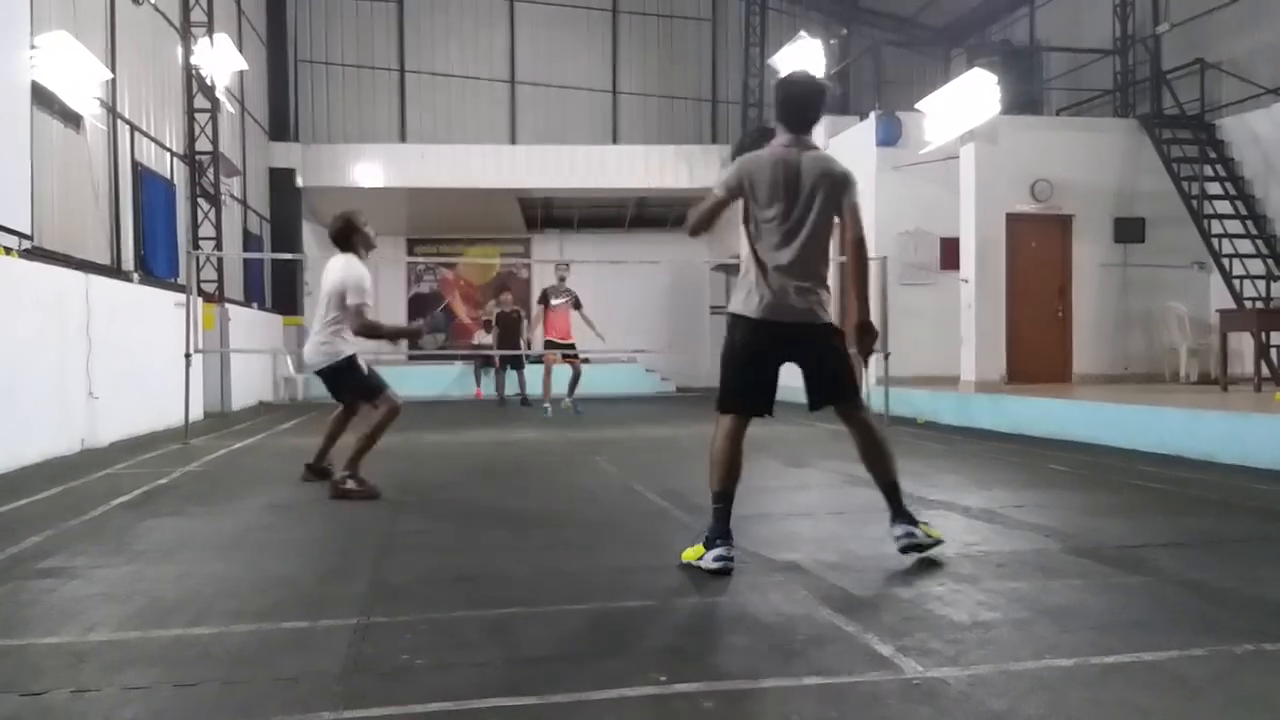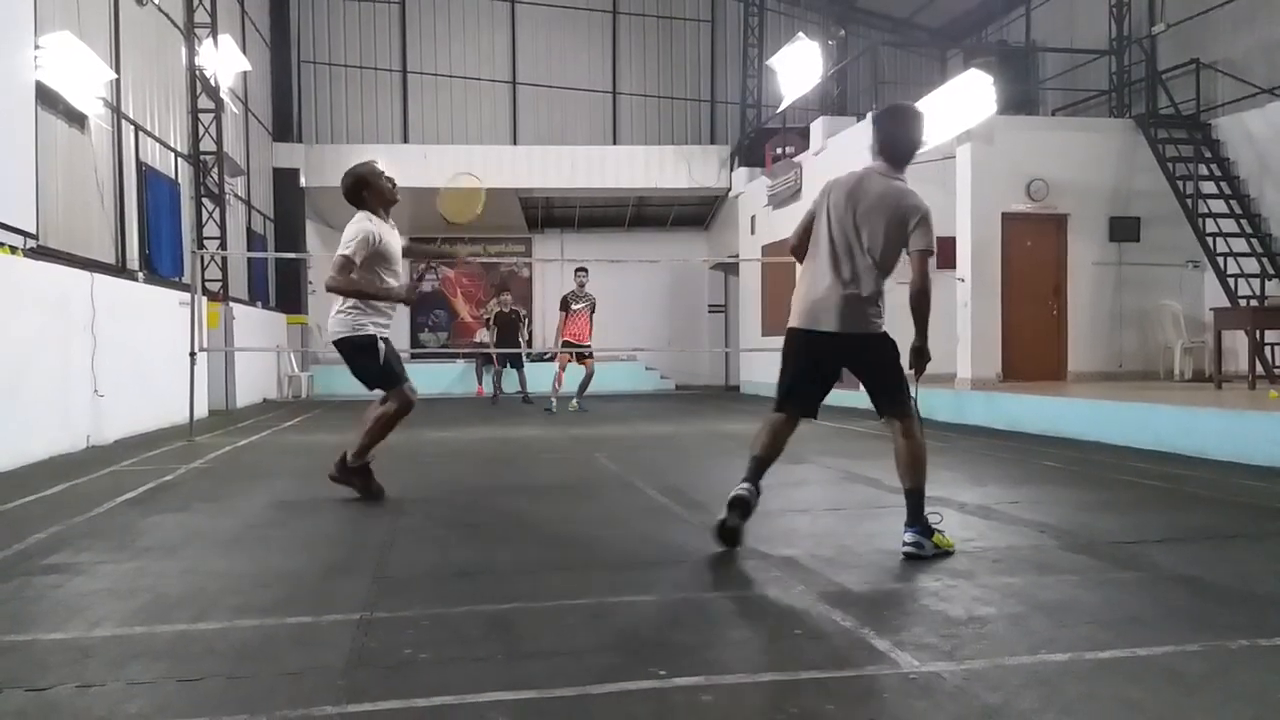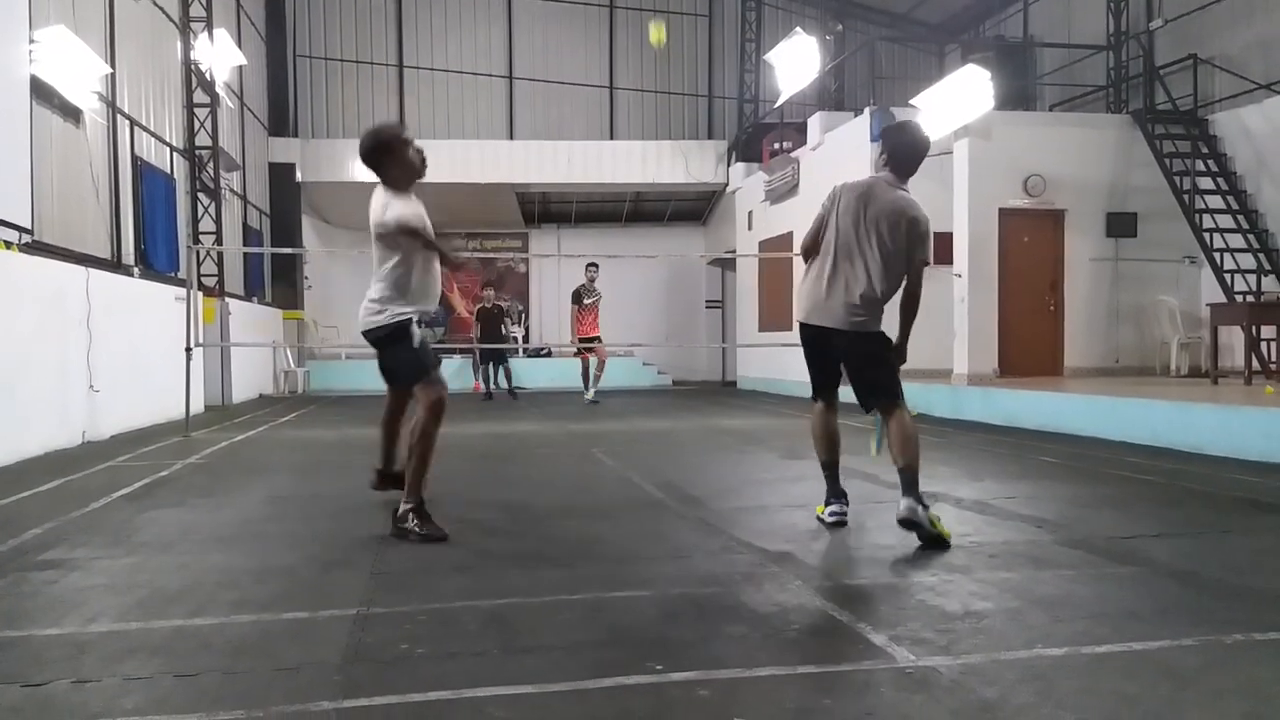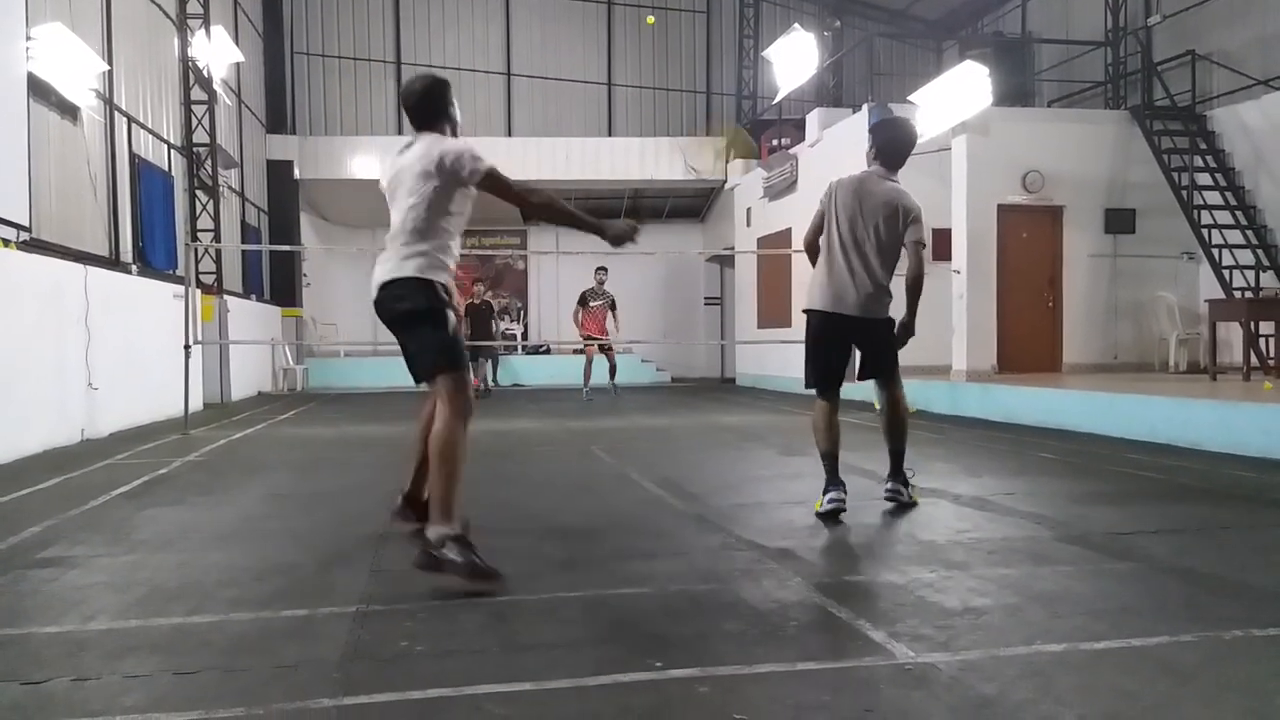
dt=0.3s
person 1, frame 1
left shoulder: (751, 165)
right shoulder: (837, 172)
left elbow: (695, 225)
right elbow: (856, 241)
left wrist: (733, 182)
right wrist: (863, 315)
left hip: (757, 314)
right hip: (813, 315)
left knee: (731, 420)
right knee: (855, 414)
left ankle: (718, 540)
right ankle: (903, 520)
person 1, frame 2
left shoulder: (835, 187)
right shoulder: (913, 206)
left elbow: (797, 248)
right elbow: (920, 281)
right wrist: (921, 340)
left hip: (807, 320)
right hip: (862, 329)
left knee: (785, 414)
right knee: (904, 420)
left ankle: (748, 488)
right ankle: (917, 528)
person 1, frame 3
left shoulder: (844, 192)
right shoulder: (915, 216)
left elbow: (807, 249)
right elbow: (913, 290)
right wrist: (902, 340)
left hip: (813, 315)
right hip: (860, 322)
left knee: (824, 403)
right knee: (894, 409)
left ankle: (835, 498)
right ankle: (912, 500)
person 1, frame 4
left shoulder: (838, 188)
right shoulder: (907, 204)
left elbow: (810, 244)
right elbow: (915, 268)
right wrist: (910, 318)
left hip: (826, 306)
right hip: (874, 310)
left knee: (825, 398)
right knee: (891, 389)
left ankle: (832, 488)
right ankle: (896, 478)
person 2, frame 1
left shoulder: (336, 264)
right shoulder: (357, 273)
right elbow: (361, 326)
left wrist: (390, 332)
right wrist: (404, 332)
left hip: (318, 352)
right hip: (335, 353)
left knee: (351, 405)
right knee: (389, 404)
left ankle: (318, 466)
right ankle: (346, 474)
person 2, frame 2
left shoulder: (383, 225)
right shoulder: (364, 229)
left elbow: (401, 249)
right elbow: (336, 280)
left wrist: (440, 253)
right wrist: (391, 292)
left hip: (369, 328)
right hip: (357, 329)
left knee: (392, 401)
right knee: (403, 398)
left ankle: (351, 464)
right ankle: (356, 462)
person 2, frame 3
left shoulder: (402, 197)
right shoulder: (391, 206)
right elbow: (409, 231)
left hip: (402, 315)
right hip: (393, 317)
left knee: (400, 394)
right knee: (432, 397)
left ankle: (389, 470)
right ankle: (410, 508)
person 2, frame 4
left shoulder: (401, 160)
right shoulder: (452, 152)
right elbow: (525, 197)
right wrist: (601, 228)
left hip: (392, 288)
right hip: (417, 287)
left knee: (445, 394)
right knee: (454, 399)
left ankle: (419, 495)
right ankle: (441, 537)
